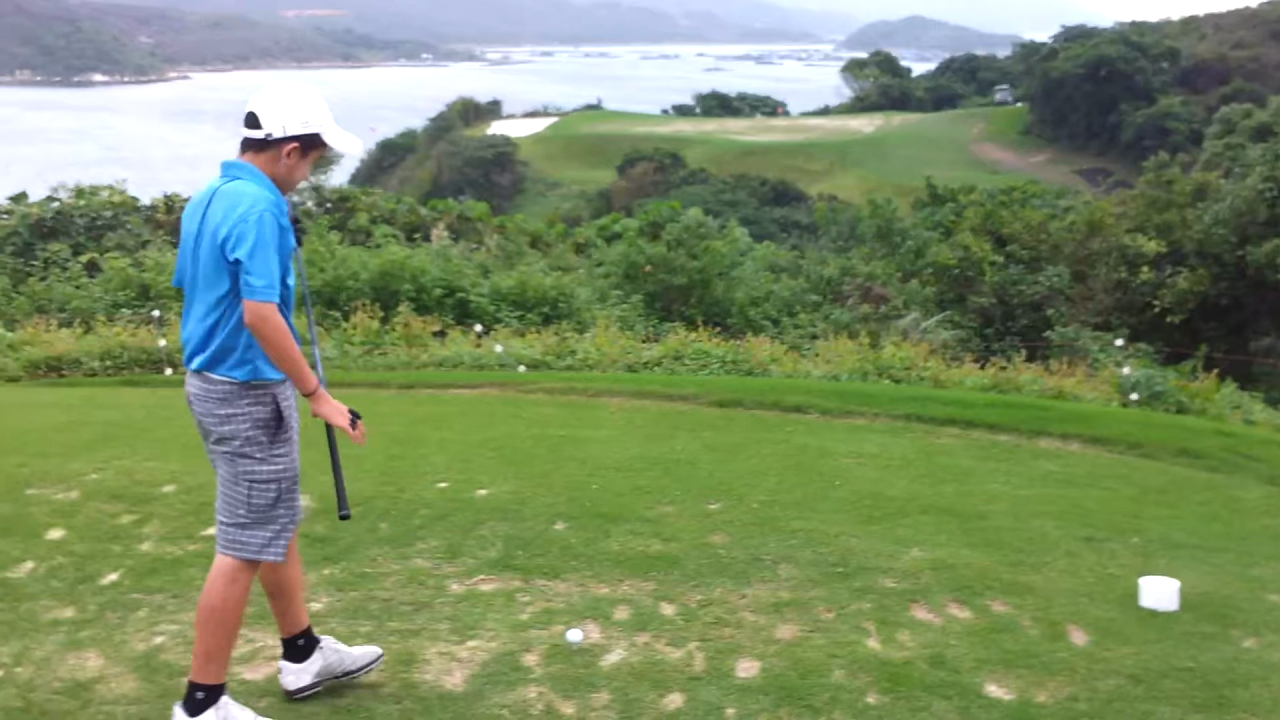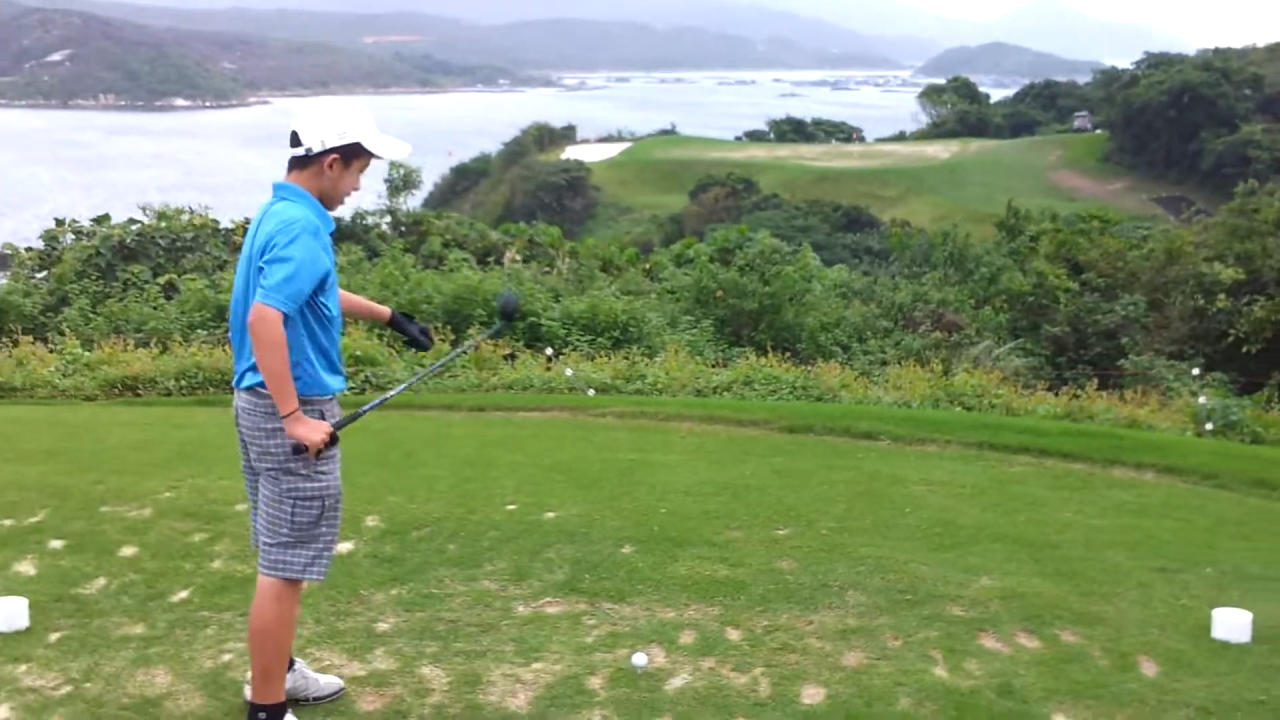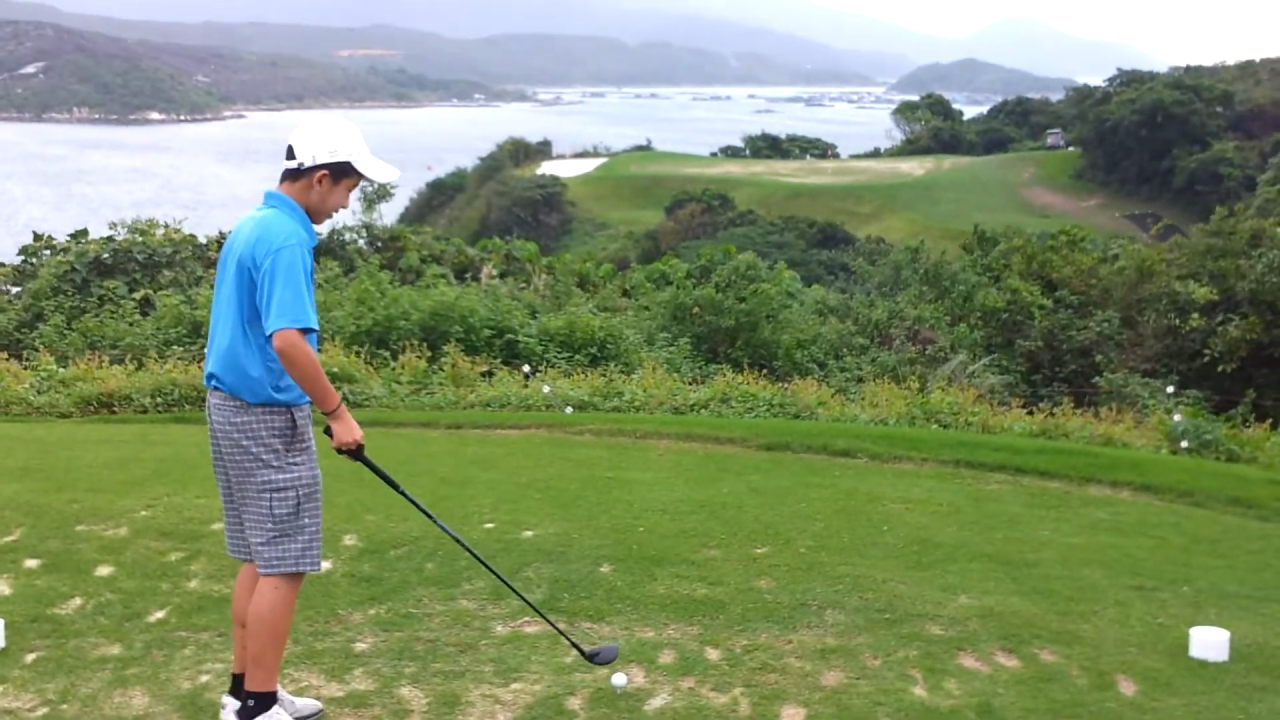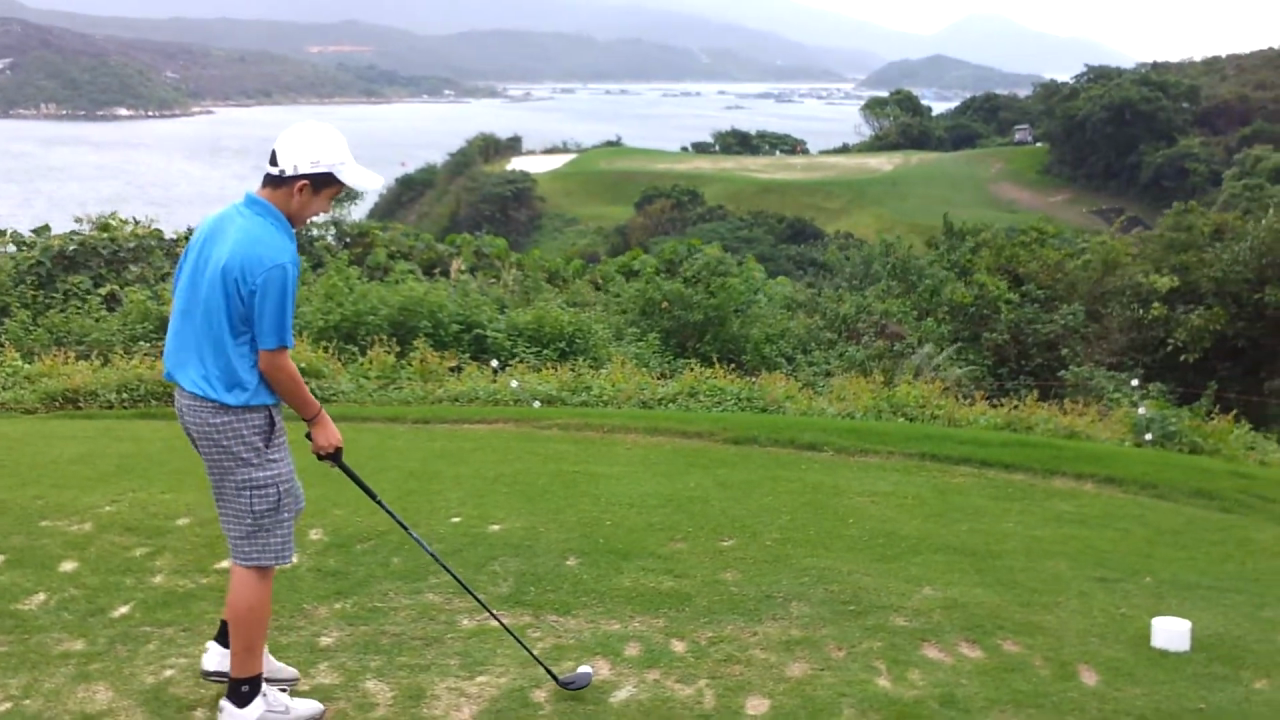
dt=0.5s
person 1, frame 1
left shoulder: (205, 201)
right shoulder: (260, 208)
right elbow: (259, 314)
right wrist: (318, 395)
left hip: (217, 382)
right hip: (249, 394)
left knee: (278, 526)
right knee: (243, 547)
left ankle: (303, 654)
person 1, frame 2
left shoulder: (280, 216)
right shoulder: (300, 225)
right elbow: (264, 318)
left wrist: (389, 315)
right wrist: (295, 415)
left hip: (265, 405)
right hip: (288, 415)
left knee: (286, 554)
right knee: (284, 567)
left ankle: (274, 670)
person 1, frame 3
left shoulder: (252, 225)
right shoulder: (286, 239)
right elbow: (287, 340)
right wrist: (337, 412)
left hip: (232, 406)
right hip: (268, 416)
left knee: (257, 559)
right knee: (283, 565)
person 1, frame 4
left shoulder: (216, 223)
right shoulder: (274, 254)
left elbow: (183, 303)
right elbow: (272, 361)
right wrist: (318, 418)
left hip: (196, 395)
right hip: (238, 413)
left knee: (269, 525)
right knee: (258, 554)
left ankle: (231, 646)
